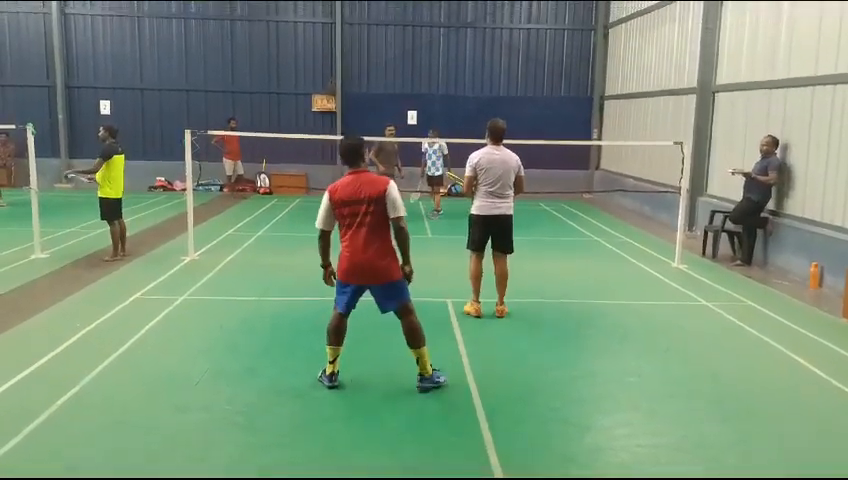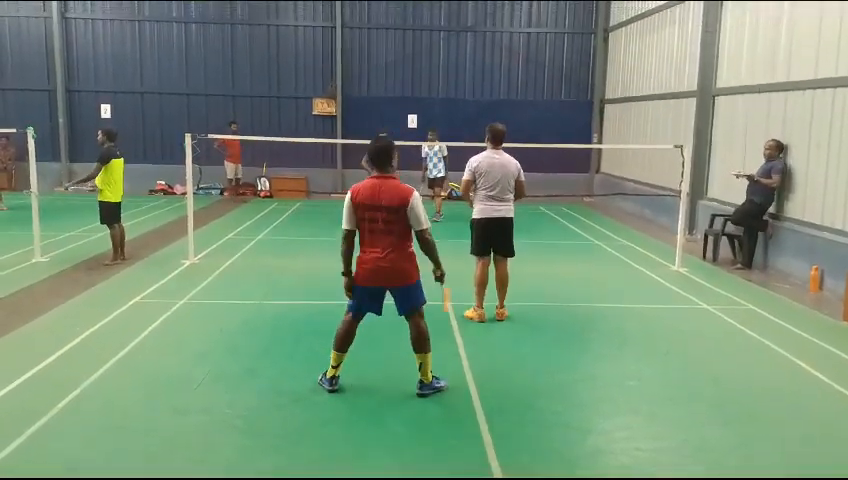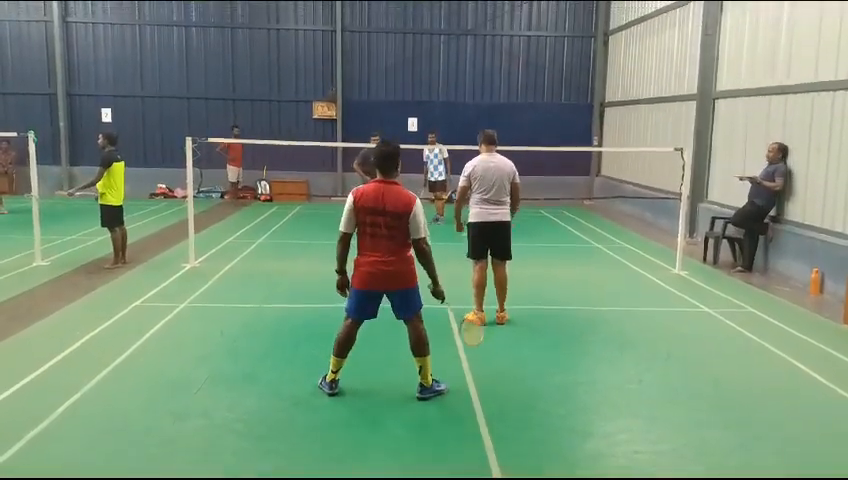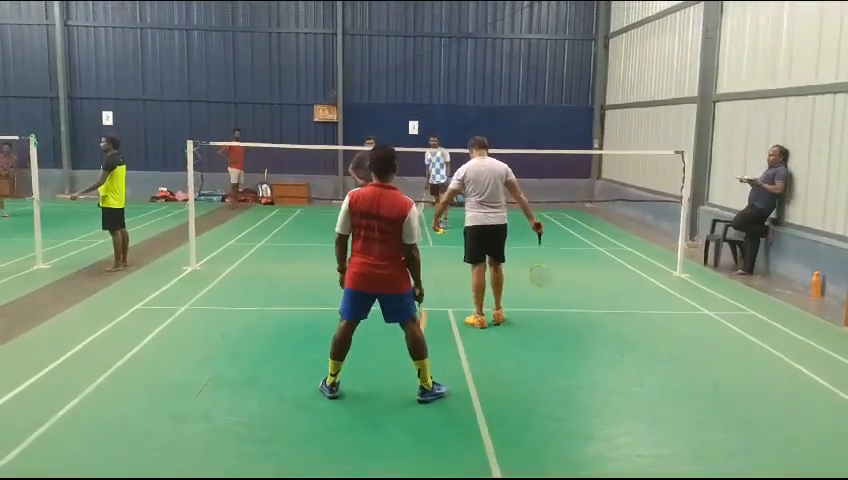
dt=0.3s
person 1, frame 1
left shoulder: (333, 191)
right shoulder: (384, 184)
left elbow: (323, 234)
right elbow: (400, 227)
left wrist: (326, 265)
right wrist: (406, 261)
left hip: (349, 266)
right hip: (383, 265)
left knee: (340, 314)
right knee: (407, 314)
left ankle: (330, 372)
right ankle: (426, 374)
person 1, frame 2
left shoulder: (355, 193)
right shoulder: (408, 194)
left elbow: (347, 238)
right elbow: (424, 237)
left wrist: (347, 274)
right wrist: (437, 266)
left hip: (367, 270)
right hip: (403, 270)
left knee: (351, 318)
right knee: (416, 319)
left ankle: (331, 375)
right ankle: (426, 380)
person 1, frame 3
left shoulder: (357, 195)
right shoulder: (410, 200)
left elbow: (344, 239)
right elbow: (421, 246)
left wrist: (341, 273)
right wrist: (435, 281)
left hip: (365, 273)
right hip: (401, 275)
left knee: (351, 323)
right knee: (415, 323)
left ankle: (331, 379)
right ankle: (426, 383)
person 1, frame 4
left shoulder: (353, 198)
right shoulder: (406, 205)
left elbow: (340, 239)
right elbow: (411, 251)
left wrist: (342, 270)
right wrist: (417, 284)
left hip: (359, 275)
right hip: (394, 278)
left knee: (346, 325)
right knee: (411, 326)
left ankle: (331, 382)
right ankle: (426, 386)
person 2, frame 1
left shoulder: (476, 156)
right shoulder: (514, 158)
left elbow: (467, 189)
right elbow: (520, 189)
left hip: (481, 213)
right hip: (505, 214)
left knee: (476, 257)
right knee: (501, 259)
left ankle: (475, 303)
right ankle: (500, 305)
person 2, frame 2
left shoulder: (476, 160)
right shoulder: (513, 163)
left elbow: (464, 191)
right elbow: (521, 194)
left wrist: (474, 201)
left hip: (482, 216)
right hip: (506, 217)
left knee: (482, 262)
right knee: (501, 263)
left ankle: (479, 309)
right ankle: (501, 308)
person 2, frame 3
left shoulder: (472, 165)
right shoulder: (509, 165)
left elbow: (460, 198)
right elbow: (516, 198)
left wrist: (458, 220)
right wrist: (509, 216)
left hip: (478, 220)
right hip: (502, 220)
left knee: (480, 266)
right knee: (500, 266)
left ankle: (478, 313)
right ankle: (501, 312)
person 2, frame 4
left shoulder: (465, 169)
right shoulder: (502, 167)
left elbow: (446, 199)
right elbow: (518, 194)
left wrist: (436, 218)
right wrist: (532, 219)
left hip: (475, 223)
right hip: (499, 222)
left knee: (478, 269)
right knee: (496, 265)
left ankle: (479, 315)
right ankle: (498, 310)
person 3, frame 1
left shoulder: (107, 148)
right shoulder: (118, 148)
left elbow: (95, 169)
left wrist: (74, 171)
right wrist: (97, 178)
left hip: (108, 192)
right hip: (117, 191)
left knee: (112, 221)
right knee: (119, 219)
left ankle: (115, 253)
right ankle: (123, 249)
person 3, frame 2
left shoulder: (105, 152)
right shoulder: (117, 152)
left elbow: (94, 174)
left wrist: (73, 183)
right wrist: (98, 185)
left hip: (108, 196)
right hip: (116, 194)
left knee: (112, 225)
right knee: (118, 224)
left ankle: (116, 257)
right ankle: (122, 253)
person 3, frame 3
left shoulder: (107, 156)
right shoulder: (118, 156)
left elbow: (97, 179)
left wrist: (76, 189)
right wrist: (102, 191)
left hip: (109, 199)
right hip: (117, 197)
left knee: (113, 228)
right knee: (120, 226)
left ankle: (116, 260)
right ankle: (123, 257)
person 3, frame 4
left shoulder: (109, 160)
right shoulder: (119, 159)
left elbow: (101, 182)
left wrist: (80, 193)
right wrist: (102, 198)
left hip: (111, 202)
right hip: (118, 200)
left knee: (115, 231)
right knee: (122, 229)
left ankle: (117, 263)
right ankle: (124, 260)
person 4, frame 1
left shoulder: (774, 161)
right shoulder: (763, 159)
left elbow: (772, 180)
left wrist: (753, 176)
right wrist: (744, 173)
left hip: (757, 198)
right hip: (751, 197)
left knee: (734, 217)
right knee: (748, 228)
left ankle: (764, 222)
right ankle: (745, 259)
person 4, frame 2
left shoulder: (778, 165)
right shoulder: (768, 163)
left elbow: (775, 183)
left wrist: (756, 178)
right wrist: (748, 176)
left hip: (759, 201)
right hip: (754, 200)
left knee: (735, 218)
right knee: (750, 232)
left ankle: (763, 225)
right ankle: (746, 263)
person 4, frame 3
left shoulder: (780, 168)
right shoulder: (770, 166)
left elbow: (778, 186)
left wrist: (759, 181)
right wrist: (751, 179)
left hip: (761, 204)
right hip: (756, 202)
left knee: (736, 220)
right knee: (750, 234)
left ankle: (764, 228)
right ankle: (746, 265)
person 4, frame 4
left shoulder: (781, 171)
right shoulder: (770, 169)
left elbow: (779, 189)
left wrist: (759, 183)
right wrist: (751, 182)
left hip: (761, 207)
right hip: (756, 205)
left knee: (737, 223)
right knee: (751, 238)
left ankle: (765, 231)
right ankle: (747, 268)
